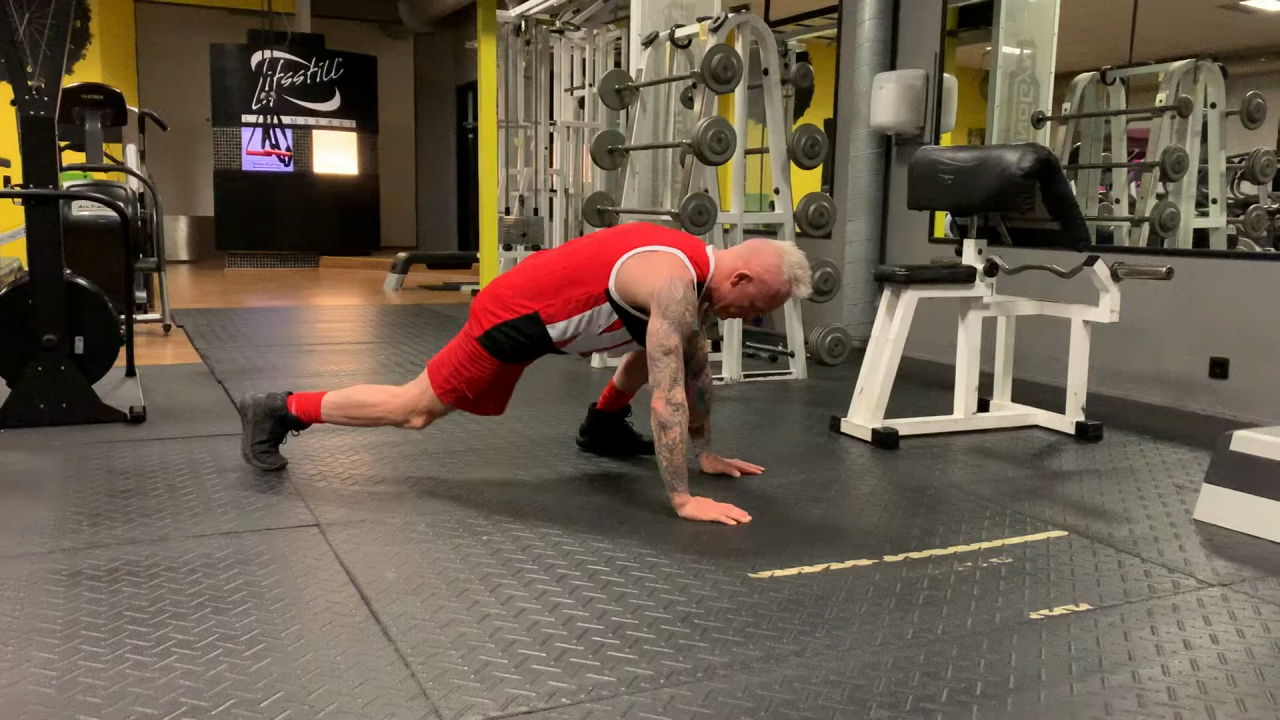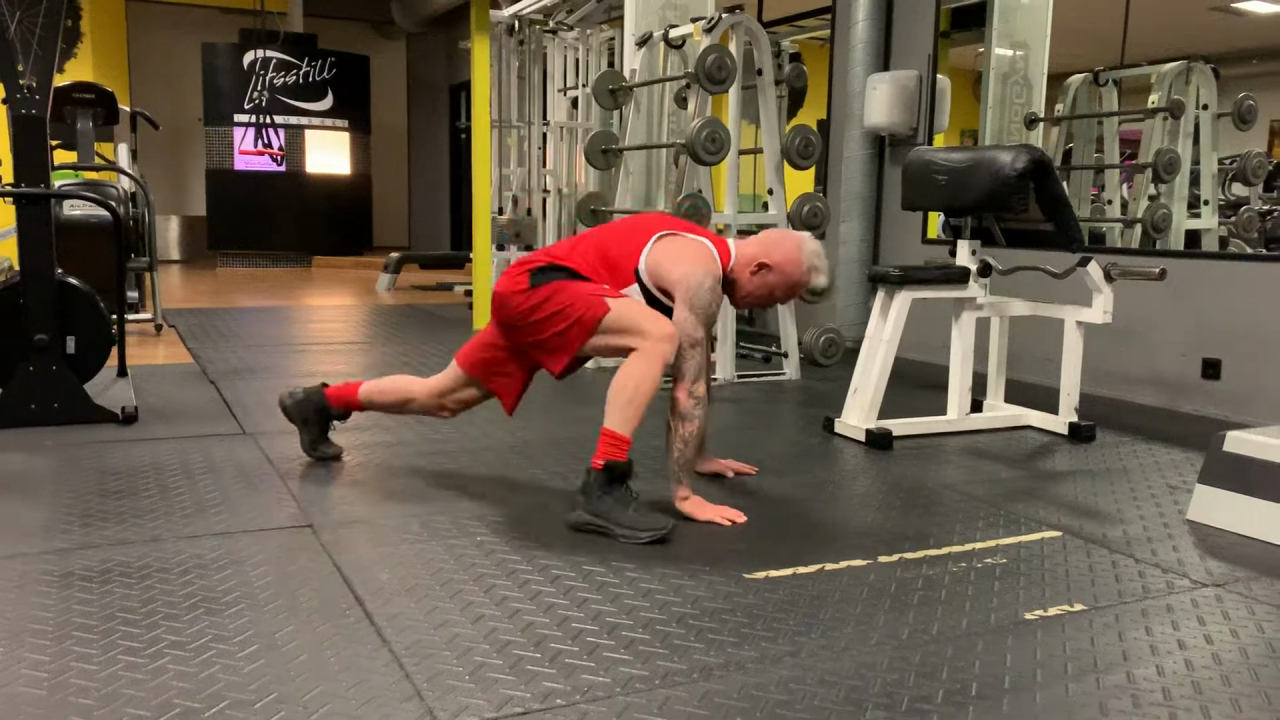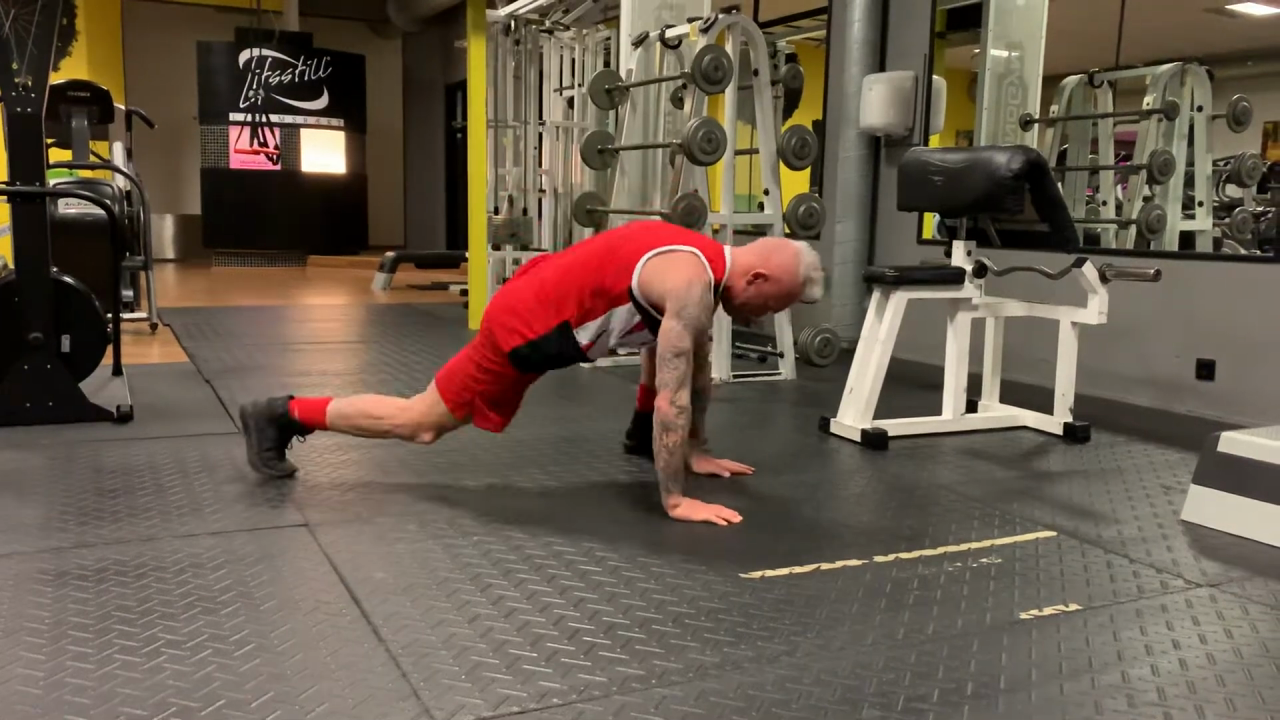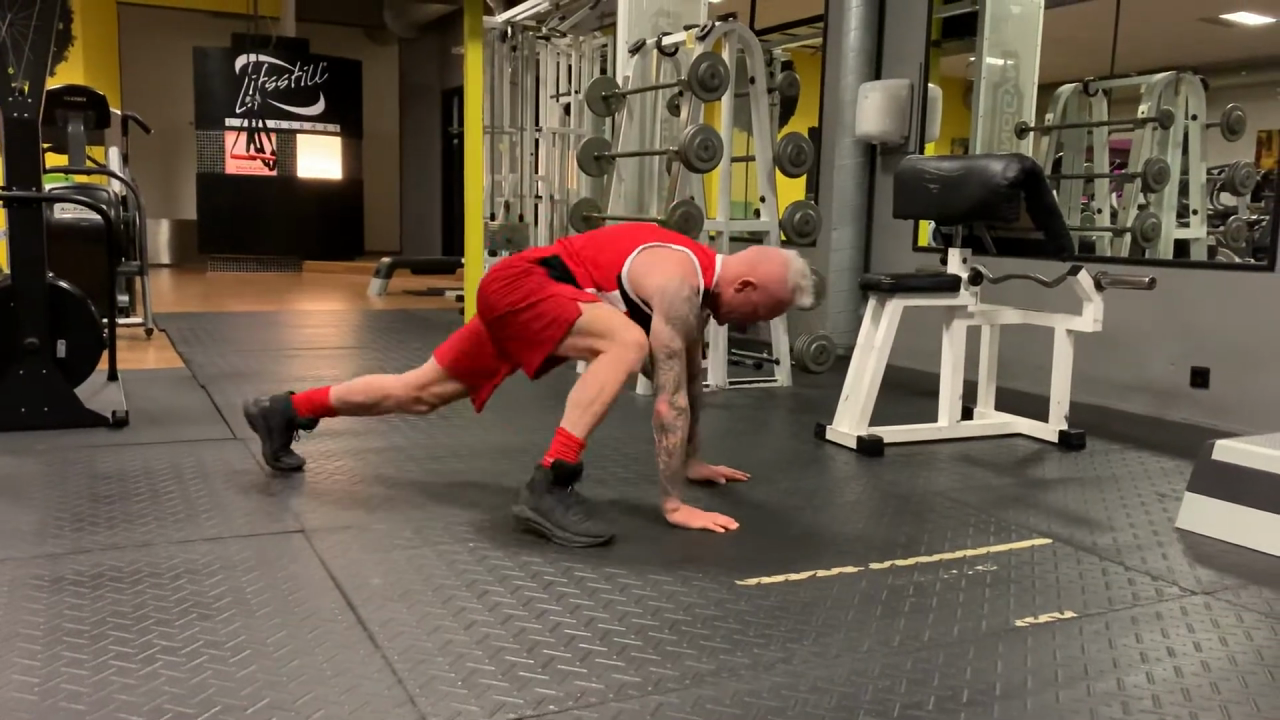
dt=0.7s
person 1, frame 1
left shoulder: (698, 269)
right shoulder: (675, 283)
left elbow: (694, 369)
right elbow: (667, 394)
left wrist: (706, 451)
right wrist: (684, 498)
left hip: (543, 306)
right hip: (514, 315)
left knee: (661, 338)
right knee: (412, 410)
left ankle: (602, 424)
right ankle: (276, 411)
person 1, frame 2
left shoulder: (716, 268)
right shoulder: (700, 272)
left elbow: (700, 369)
right elbow: (689, 386)
left wrist: (697, 456)
right wrist: (685, 494)
left hip: (540, 294)
right hip: (532, 288)
left knee: (444, 397)
right knee: (653, 341)
left ankle: (316, 404)
right ankle: (603, 490)
person 1, frame 3
left shoulder: (708, 264)
right shoulder: (691, 283)
left elbow: (696, 366)
right elbow: (673, 395)
left wrist: (698, 451)
right wrist: (675, 499)
left hip: (548, 293)
right hip: (524, 327)
left knee: (668, 329)
right knee: (422, 423)
left ankle: (644, 433)
right ankle: (280, 416)
person 1, frame 4
left shoulder: (706, 278)
right shoulder: (679, 284)
left elbow: (693, 375)
right elbow: (670, 395)
left wrist: (690, 461)
right wrist: (675, 503)
left hip: (537, 292)
right hip: (519, 288)
left knee: (419, 395)
right knee: (626, 348)
left ankle: (283, 413)
right ankle: (548, 485)
